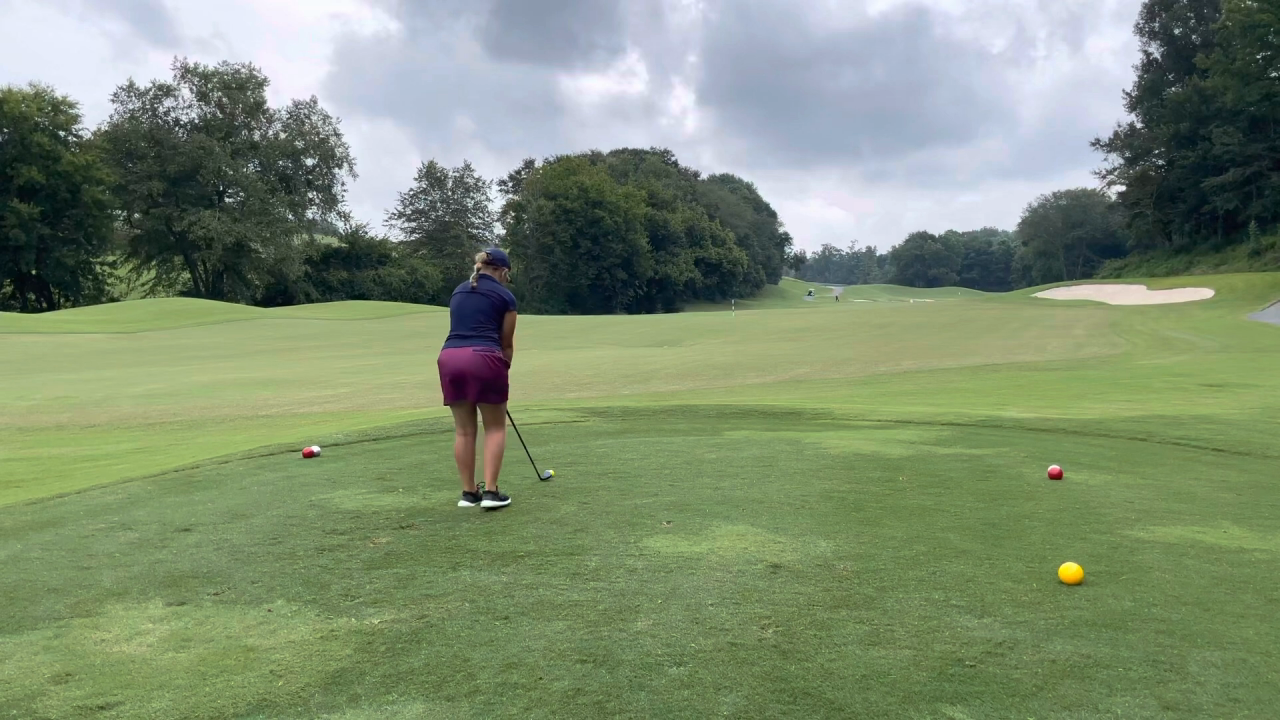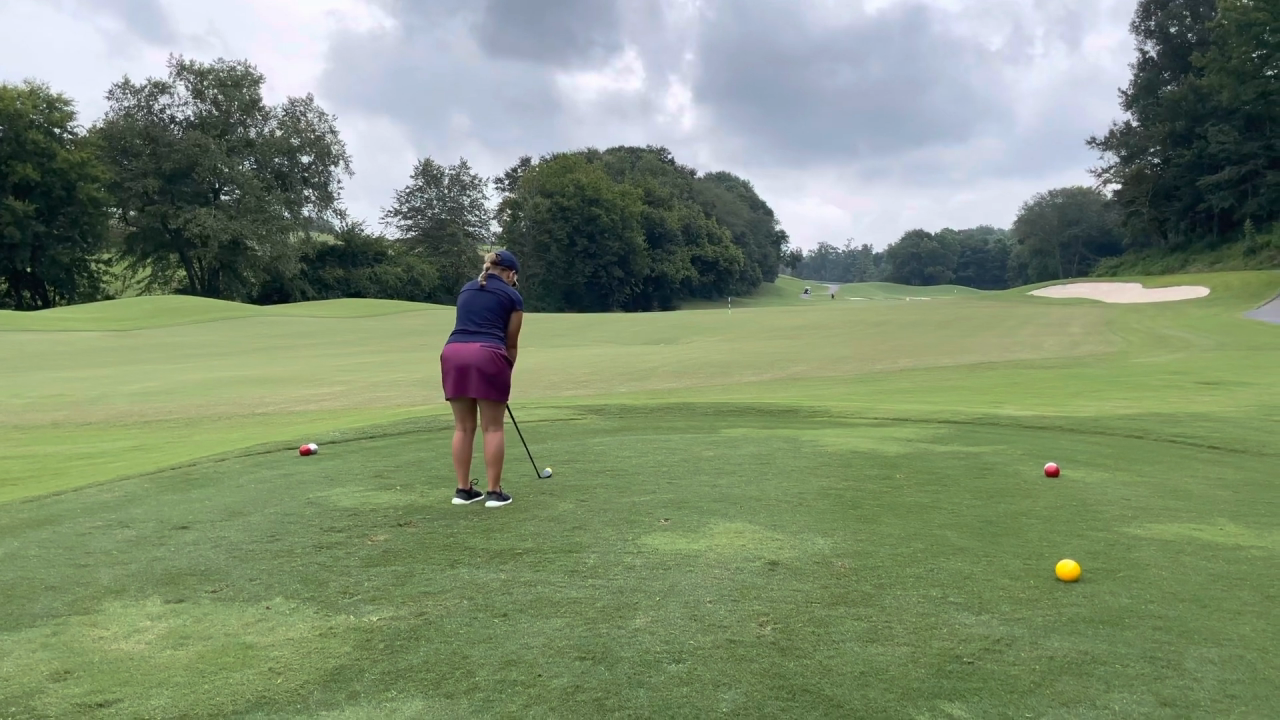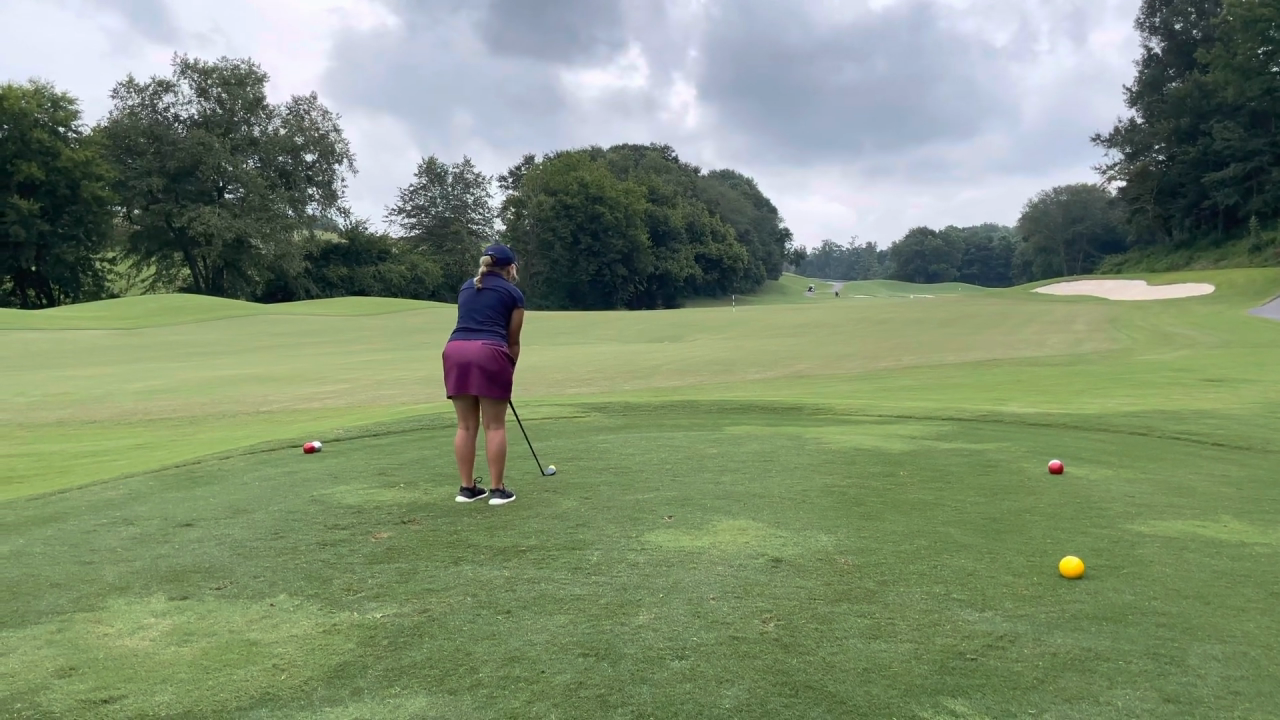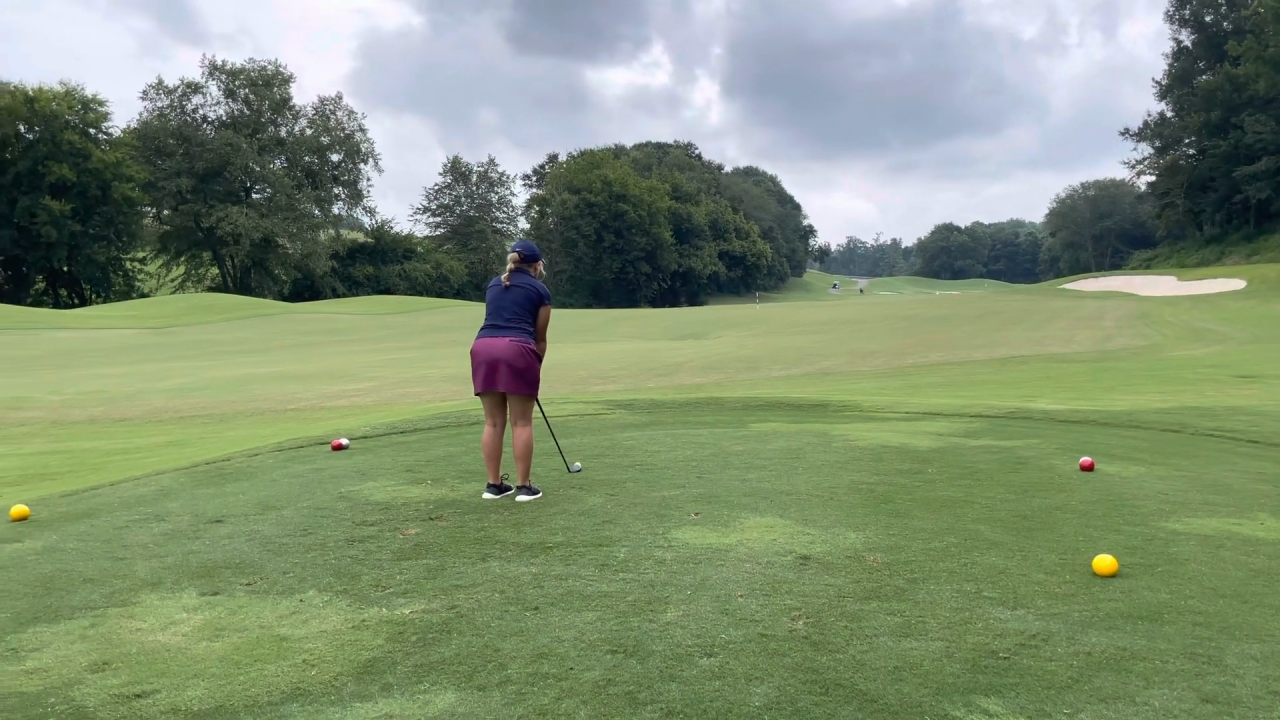
dt=0.7s
person 1, frame 1
left shoulder: (459, 291)
right shoulder: (505, 296)
right elbow: (506, 343)
right wrist: (503, 370)
left hip: (450, 358)
right hip: (484, 359)
left knee: (464, 431)
right knee: (495, 428)
left ankle: (468, 492)
right ankle: (490, 492)
person 1, frame 2
left shoulder: (467, 289)
right shoulder: (512, 296)
right elbow: (511, 343)
left wrist: (502, 369)
right wrist: (507, 372)
left hip: (453, 353)
right hip: (488, 355)
left knee: (463, 427)
right knee: (493, 428)
left ankle: (463, 489)
right ankle: (494, 492)
person 1, frame 3
left shoulder: (466, 287)
right shoulder: (513, 293)
right elbow: (513, 340)
left wrist: (505, 367)
right wrist: (510, 369)
left hip: (456, 350)
right hip: (490, 354)
left knee: (466, 425)
right knee: (494, 426)
left ankle: (467, 487)
right ankle: (497, 490)
person 1, frame 4
left shoulder: (494, 284)
right shoulder: (540, 290)
right elbow: (539, 337)
left wrist: (532, 362)
right wrist: (537, 365)
left hip: (483, 347)
right hip: (517, 350)
left knee: (493, 422)
right knee: (521, 423)
left ankle: (493, 484)
right ankle: (524, 486)
